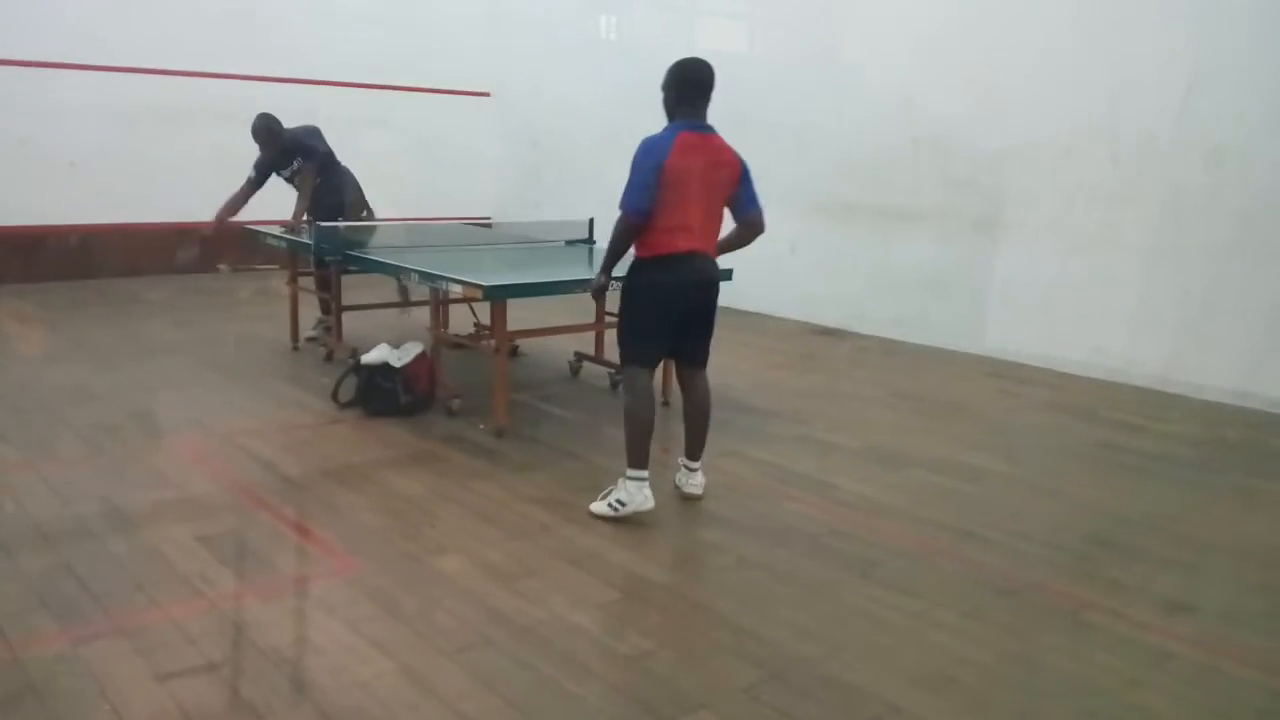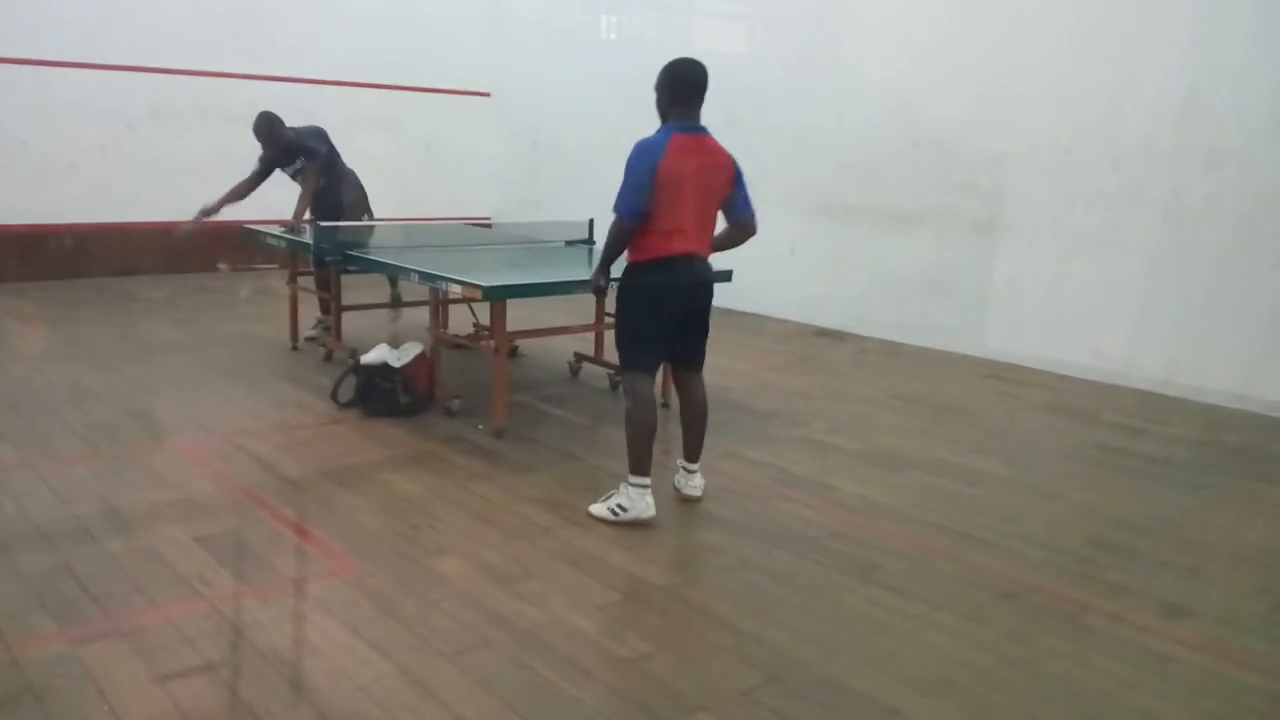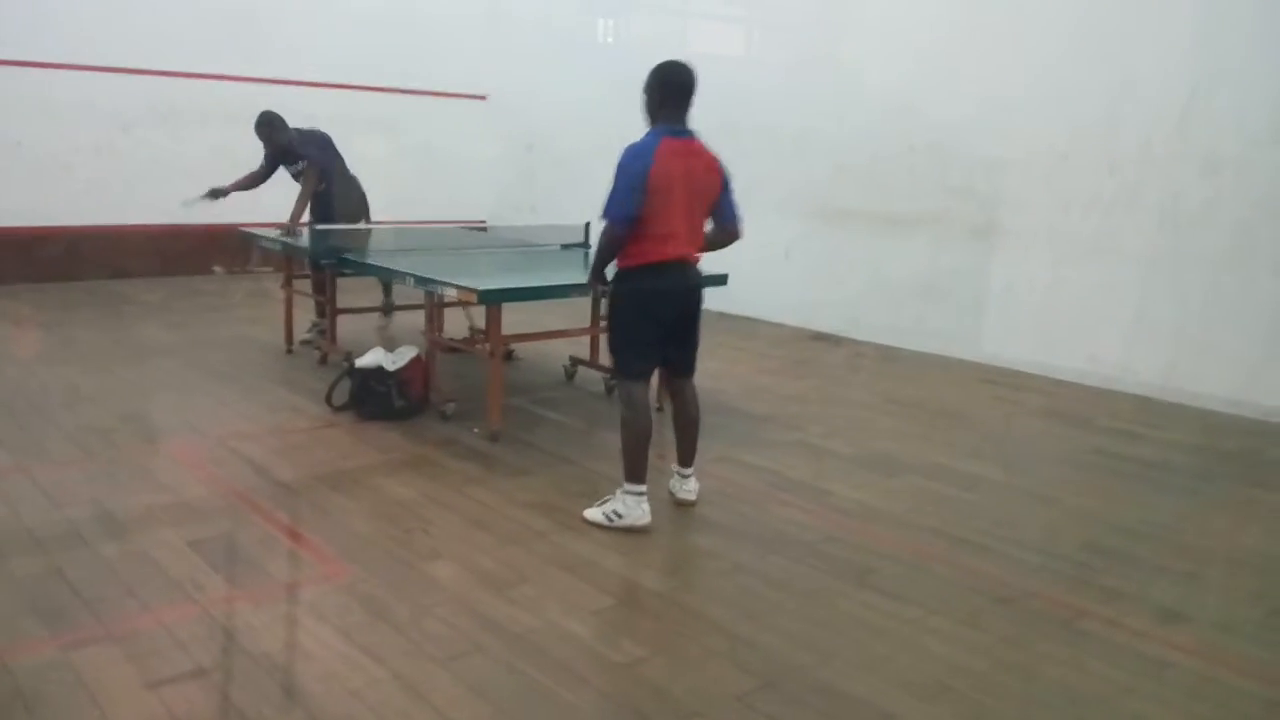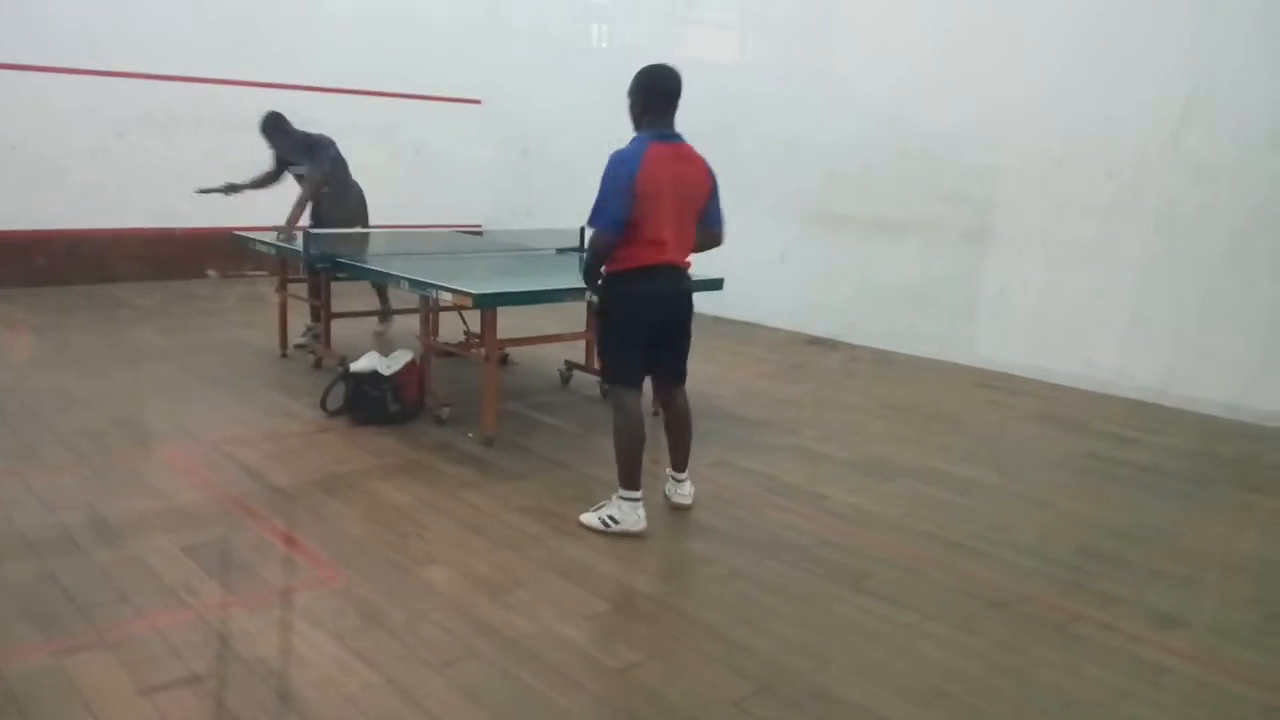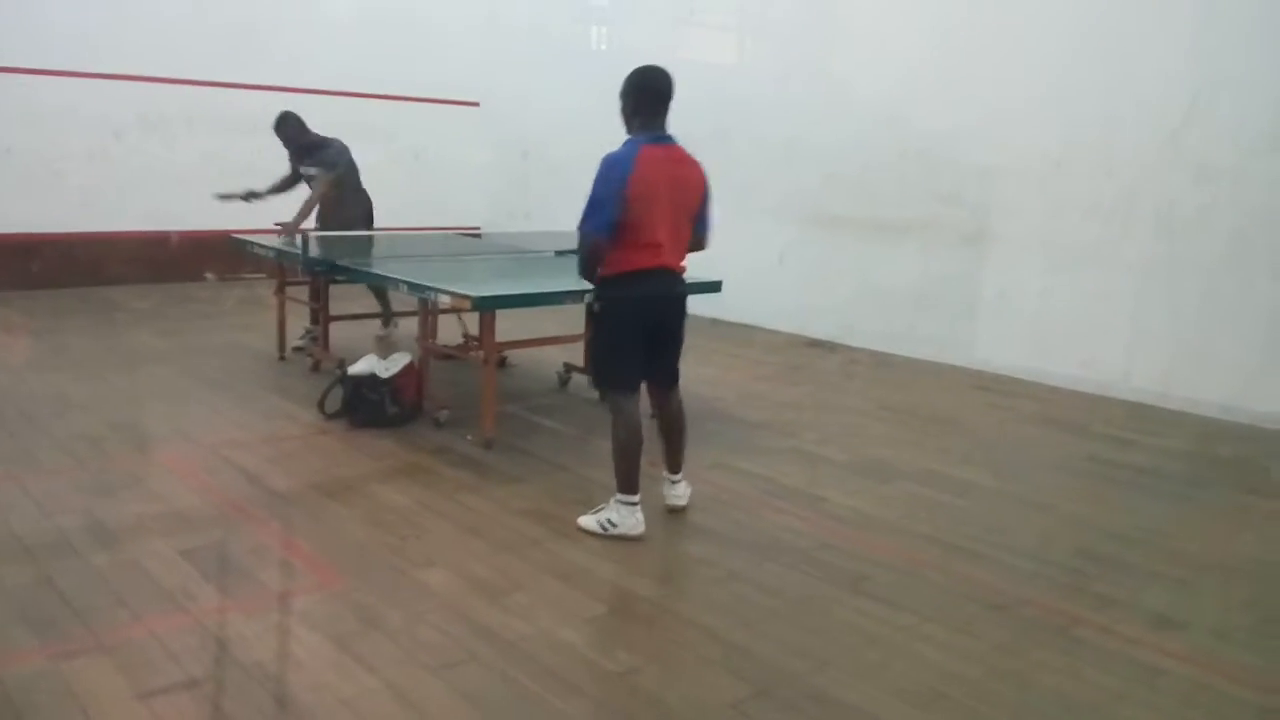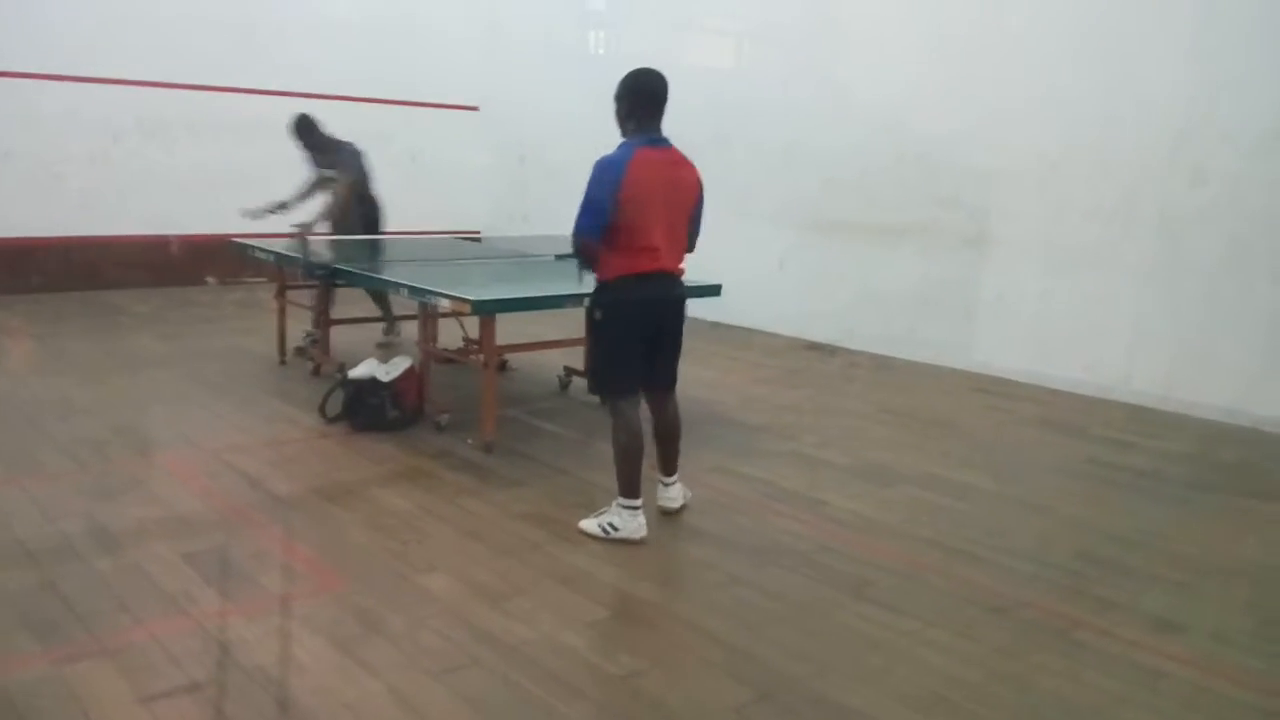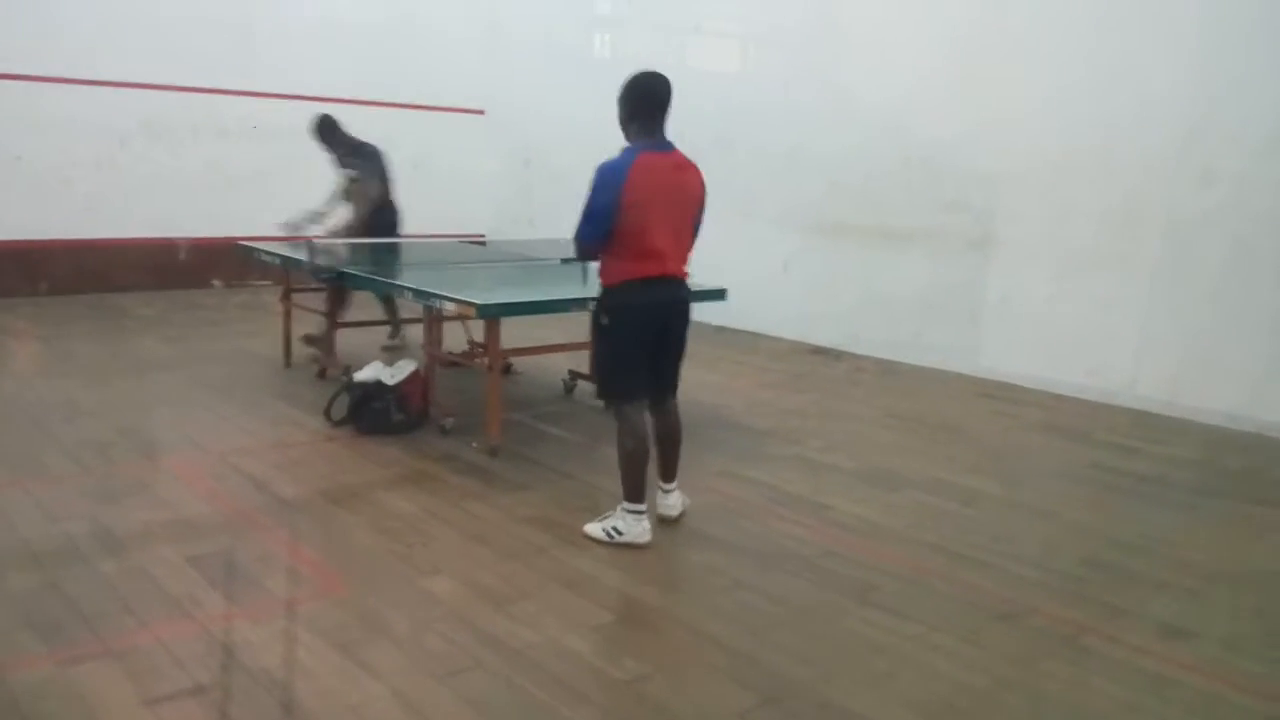
dt=0.1s
person 1, frame 1
left shoulder: (656, 148)
right shoulder: (729, 157)
left elbow: (631, 219)
right elbow: (753, 224)
left wrist: (605, 270)
left hip: (657, 274)
right hip: (701, 274)
left knee: (638, 375)
right knee: (693, 373)
left ankle: (636, 485)
right ankle: (692, 471)
person 1, frame 2
left shoulder: (650, 151)
right shoulder: (723, 159)
left elbow: (626, 223)
right elbow: (744, 227)
left wrist: (602, 269)
left hip: (651, 277)
right hip: (696, 276)
left knee: (638, 380)
right knee: (690, 375)
left ankle: (639, 492)
right ankle: (691, 473)
person 1, frame 3
left shoulder: (640, 155)
right shoulder: (710, 162)
left elbow: (617, 229)
right elbow: (729, 232)
left wrist: (596, 271)
left hip: (642, 283)
right hip: (685, 281)
left knee: (633, 387)
right knee: (681, 381)
left ankle: (634, 499)
right ankle: (685, 477)
person 1, frame 4
left shoulder: (627, 161)
right shoulder: (699, 166)
left elbow: (604, 237)
right elbow: (712, 237)
left wrist: (590, 272)
left hip: (630, 288)
right hip: (675, 286)
left knee: (626, 393)
right knee: (672, 387)
left ankle: (629, 504)
right ankle: (680, 481)
person 1, frame 5
left shoulder: (619, 164)
right shoulder: (691, 168)
left elbow: (594, 241)
right elbow: (697, 240)
left wrist: (587, 269)
left hip: (625, 292)
right hip: (669, 289)
left knee: (623, 398)
right knee: (666, 389)
left ankle: (627, 507)
right ankle: (676, 482)
person 1, frame 6
left shoulder: (612, 168)
right shoulder: (688, 170)
left elbow: (584, 247)
right elbow: (687, 241)
left wrist: (599, 257)
left hip: (623, 296)
right hip: (668, 291)
left knee: (624, 402)
right knee: (663, 394)
left ankle: (629, 512)
right ankle: (670, 485)
person 1, frame 7
left shoulder: (615, 173)
right shoulder: (691, 173)
left elbow: (586, 249)
left hip: (627, 301)
right hip: (673, 295)
left knee: (629, 407)
right knee: (663, 399)
left ankle: (633, 516)
right ankle: (669, 493)
person 2, frame 1
left shoulder: (309, 136)
right shoulder: (267, 160)
left elbow: (307, 180)
right elbow: (243, 194)
left wrist: (297, 217)
right wrist: (214, 225)
left hip: (346, 195)
right hip: (320, 206)
right knee: (321, 261)
right ankle: (326, 318)
person 2, frame 2
left shoulder: (314, 137)
right shoulder: (273, 154)
left elbow: (309, 180)
right elbow: (251, 183)
left wrist: (297, 218)
right wrist: (218, 205)
left hip: (349, 197)
right hip: (322, 203)
right knee: (321, 261)
left ankle: (394, 290)
right ankle: (326, 319)
person 2, frame 3
left shoulder: (317, 141)
right shoulder: (277, 151)
left elbow: (309, 183)
right elbow: (259, 176)
left wrist: (294, 220)
right wrist: (227, 189)
left hip: (349, 203)
right hip: (322, 208)
right knee: (317, 264)
left ankle: (388, 300)
right ankle: (321, 322)
person 2, frame 4
left shoulder: (322, 146)
right shoulder: (284, 151)
left elbow: (310, 187)
right elbow: (273, 175)
left wrist: (291, 222)
right wrist: (241, 186)
left hip: (349, 209)
right hip: (322, 213)
left ankle: (385, 309)
right ankle: (315, 327)
person 2, frame 5
left shoulder: (334, 151)
right shoulder: (298, 153)
left elbow: (321, 190)
right elbow: (294, 178)
left wrist: (296, 223)
right wrist: (261, 193)
left hip: (355, 215)
right hip: (329, 217)
left ankle: (389, 317)
right ankle: (314, 329)
person 2, frame 6
left shoulder: (347, 154)
right shoulder: (317, 154)
left elbow: (341, 192)
left wrist: (313, 223)
right wrist: (290, 202)
left hip: (363, 221)
right hip: (341, 222)
right knee: (326, 275)
left ankle: (391, 324)
right ankle: (315, 332)
person 2, frame 7
left shoulder: (368, 154)
right shoulder: (342, 154)
left elbow: (371, 194)
left wrist: (348, 226)
right wrist: (325, 210)
left hip: (381, 224)
right hip: (359, 225)
left ankle: (397, 330)
right ankle: (329, 332)
